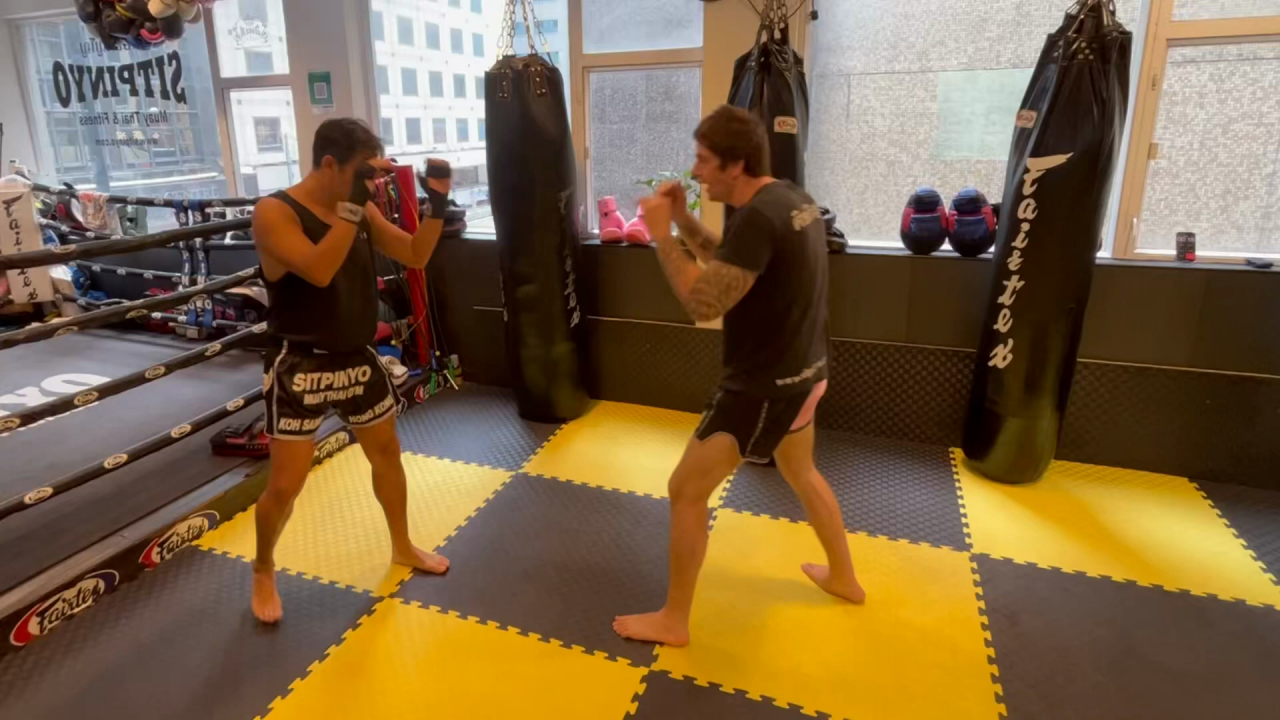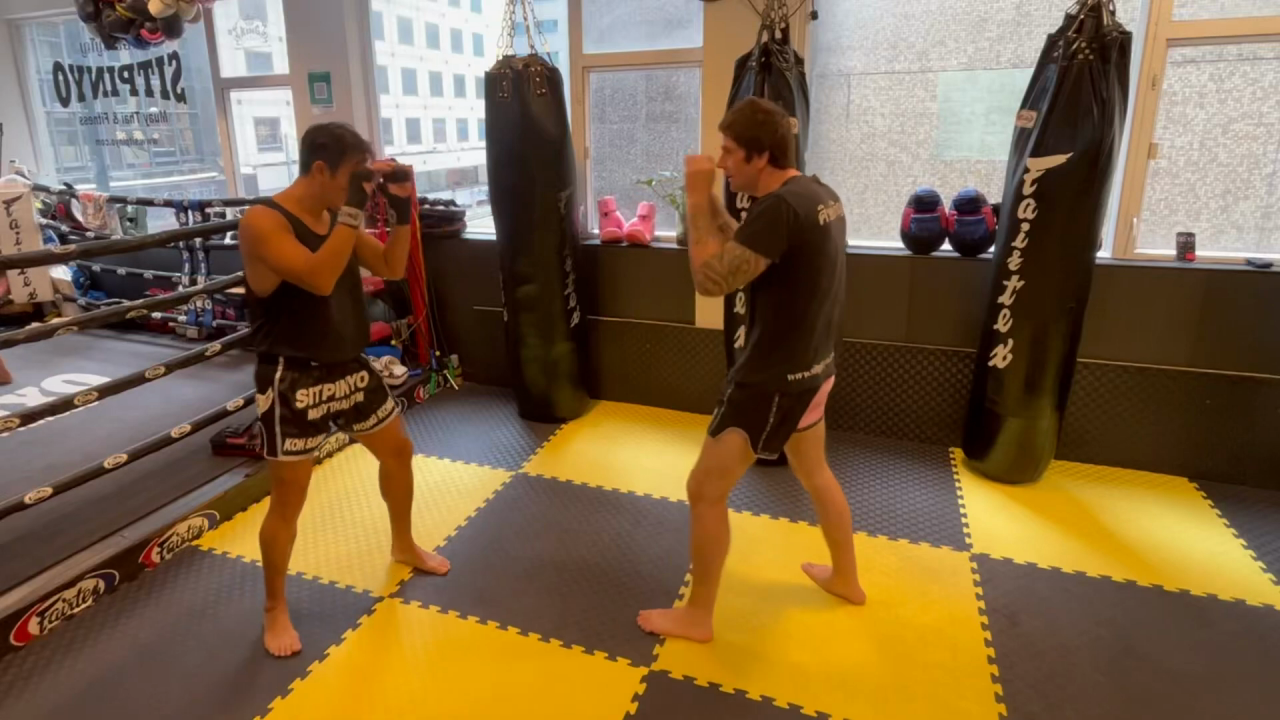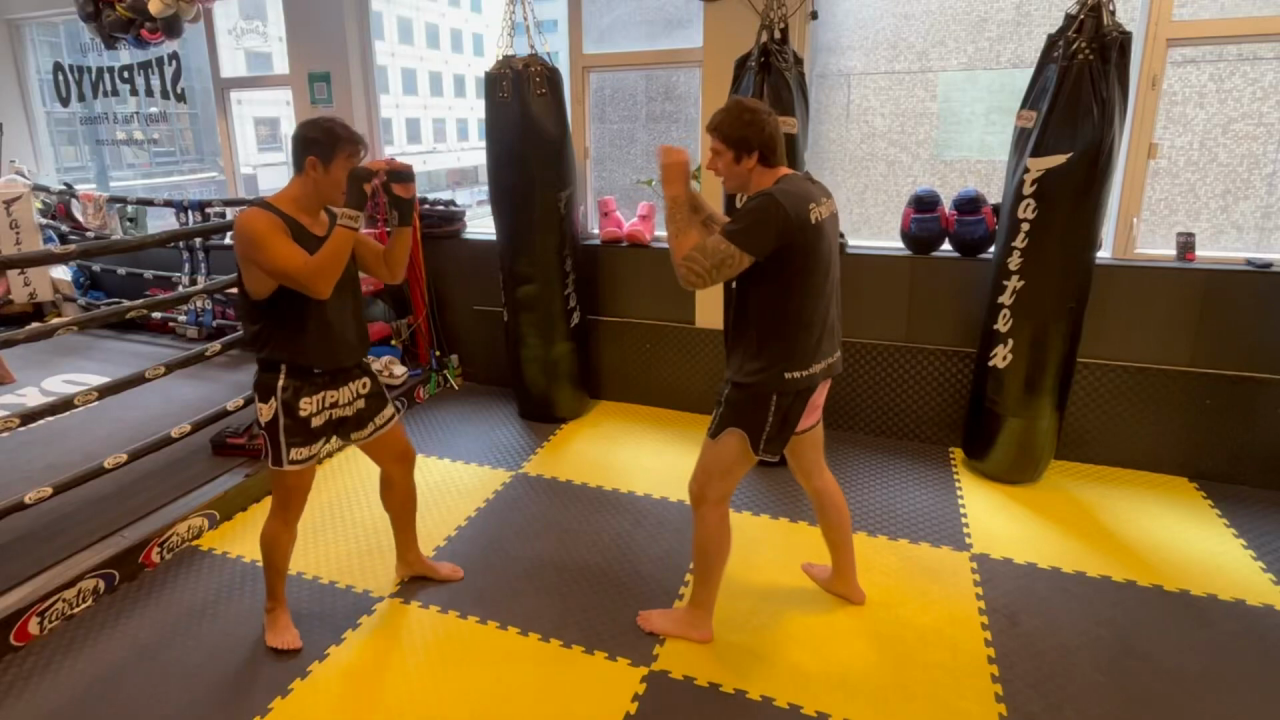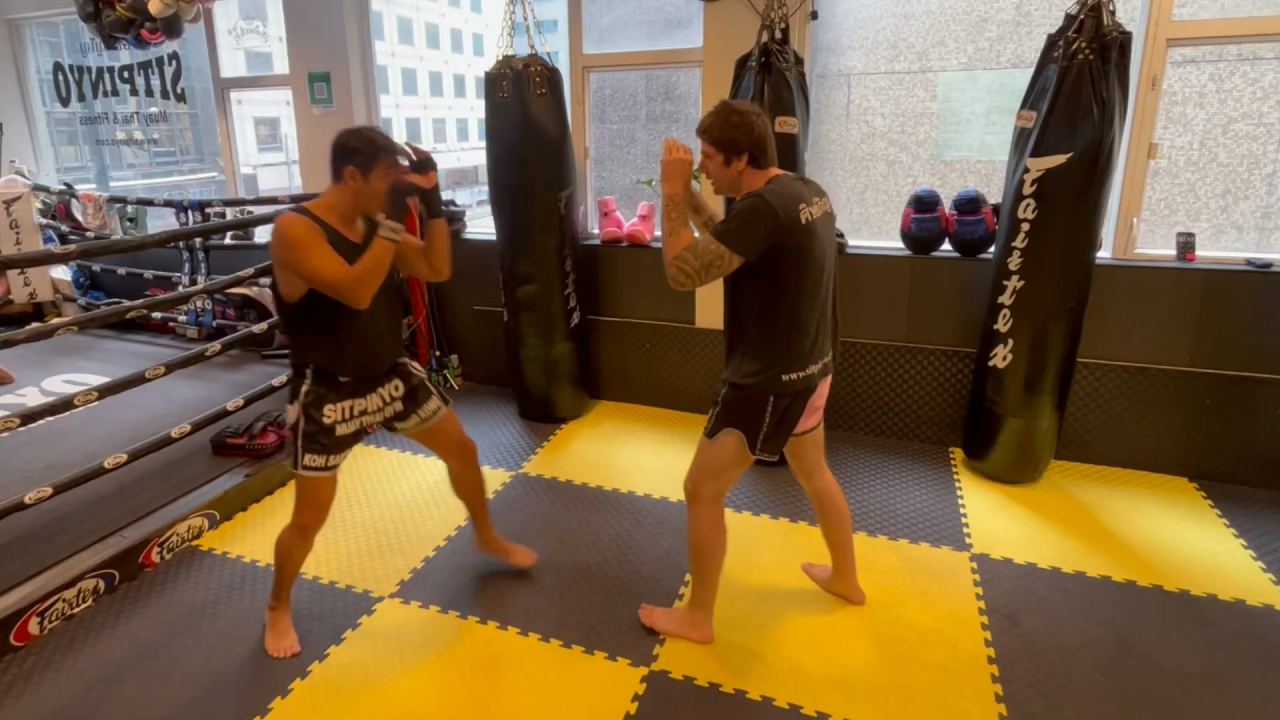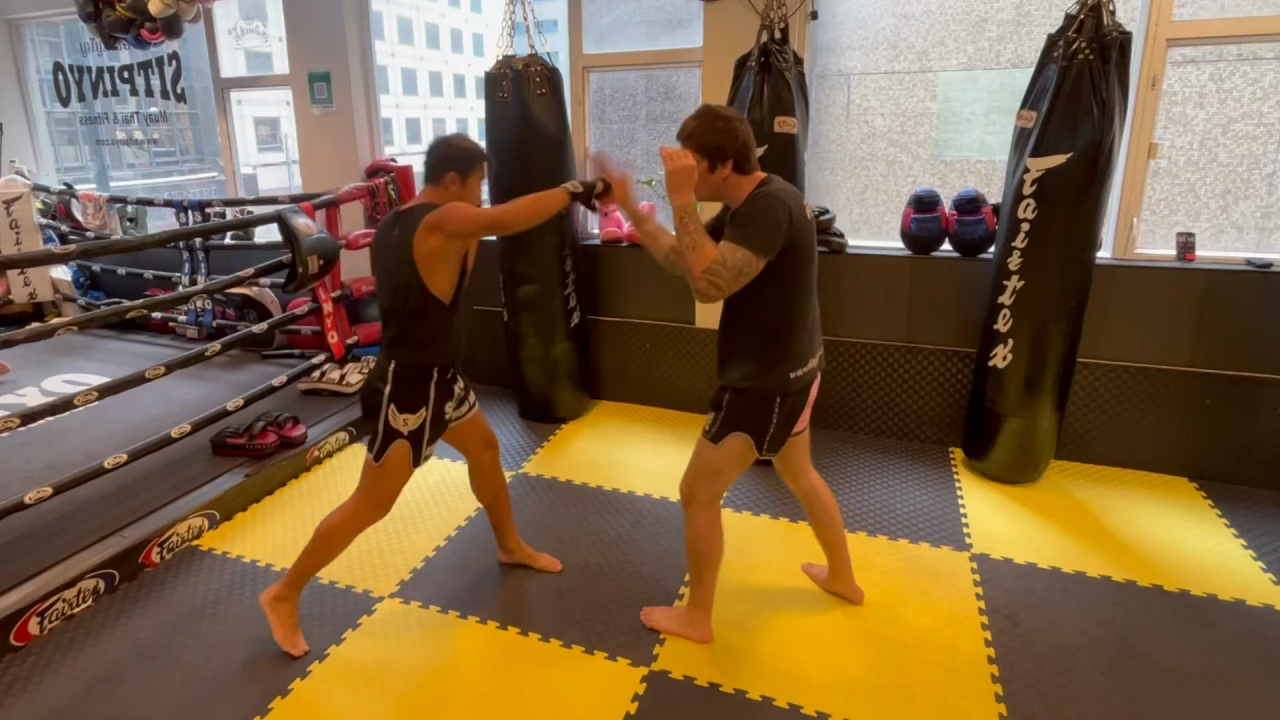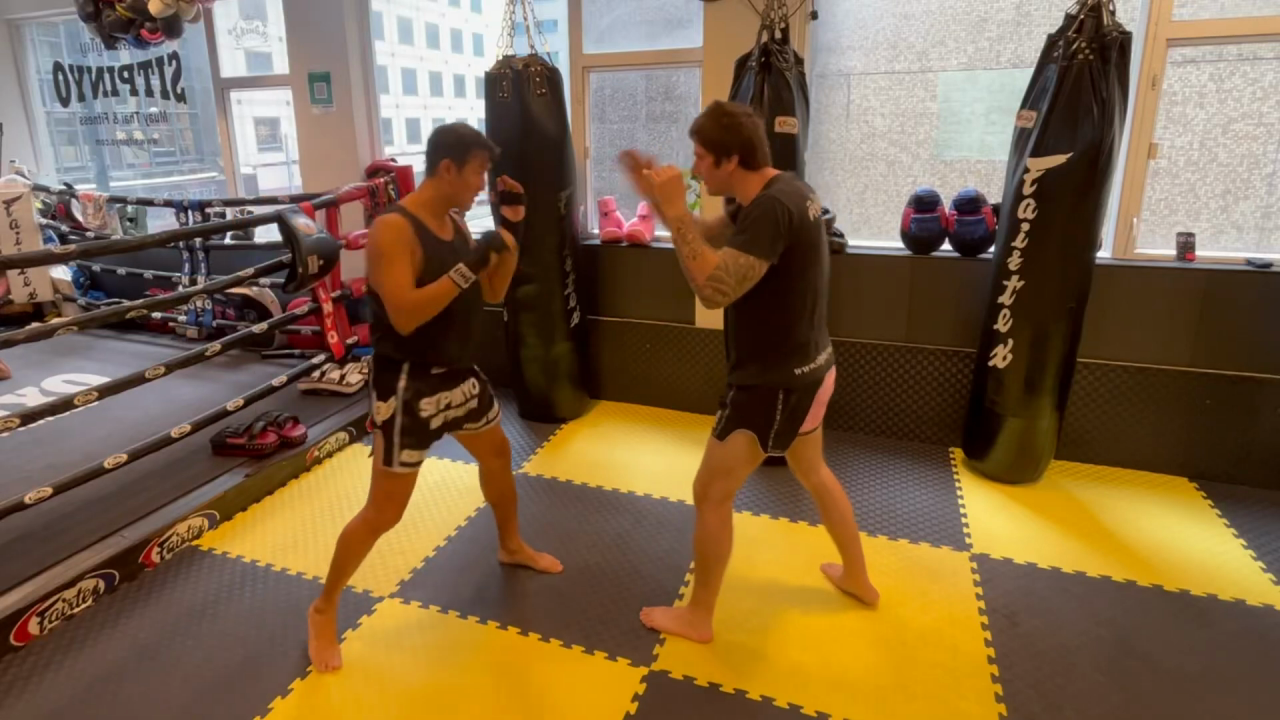
dt=0.3s
person 1, frame 1
left shoulder: (758, 218)
right shoulder: (792, 199)
left elbow: (703, 301)
right elbow: (727, 262)
left wrist: (662, 235)
right wrist: (683, 220)
left hip: (761, 387)
right hip: (802, 372)
left knee: (685, 491)
right knee: (802, 473)
left ankle: (673, 619)
right ankle: (844, 578)
person 1, frame 2
left shoulder: (781, 207)
right shoulder: (817, 194)
left elbow: (712, 279)
right elbow: (743, 249)
left wrist: (695, 202)
right wrist: (709, 202)
left hip: (772, 379)
right hip: (810, 369)
left knee: (706, 492)
right knee: (814, 472)
left ankle: (697, 616)
right ankle: (846, 578)
person 1, frame 3
left shoulder: (772, 206)
right shoulder: (812, 192)
left elbow: (694, 272)
right elbow: (731, 242)
left wrist: (673, 195)
right wrist: (689, 195)
left hip: (769, 381)
right hip: (809, 369)
left knee: (707, 493)
right knee: (814, 474)
left ankle: (697, 616)
right ankle: (845, 578)
person 1, frame 4
left shoulder: (763, 206)
right shoulder: (808, 192)
left elbow: (684, 271)
right elbow: (725, 243)
left wrist: (672, 192)
right wrist: (689, 193)
left hip: (766, 382)
right hip: (808, 370)
left knee: (702, 491)
right knee: (815, 474)
left ankle: (697, 616)
right ankle: (845, 578)
person 1, frame 5
left shoulder: (770, 207)
right shoulder: (746, 204)
left elbow: (710, 284)
right elbow: (681, 258)
left wrist: (682, 202)
right wrist: (629, 206)
left hip: (765, 383)
right hip: (791, 371)
left knee: (698, 493)
right knee: (800, 474)
left ankle: (696, 616)
right ankle: (843, 577)
person 1, frame 6
left shoulder: (769, 209)
right shoulder: (777, 193)
left elbow: (715, 288)
right elbow: (708, 238)
left wrist: (675, 209)
right wrist: (656, 196)
left hip: (771, 381)
right hip: (808, 368)
left knee: (710, 492)
right knee: (814, 473)
left ankle: (698, 616)
right ankle: (857, 577)
person 2, frame 1
left shoulder: (360, 207)
right shoulder: (275, 213)
left elbow: (415, 255)
right elbow: (318, 269)
left wrist: (436, 203)
right wrist: (354, 208)
left hip: (358, 358)
right hip: (299, 365)
left knee: (387, 453)
right knee: (285, 484)
left ankle: (403, 546)
right ankle: (263, 572)
person 2, frame 2
left shoulder: (337, 216)
right shoulder: (262, 222)
left elbow: (391, 267)
right elbow: (319, 278)
left wrist: (401, 209)
right wrist: (356, 209)
left hip: (350, 368)
right hip: (293, 381)
left knee: (399, 451)
right knee: (287, 502)
left ankle: (404, 546)
right ankle: (275, 608)
person 2, frame 3
left shoulder: (334, 219)
right shoulder: (257, 225)
left elbow: (392, 271)
right elbow: (317, 283)
left wrist: (404, 209)
right wrist: (354, 208)
left hip: (351, 374)
right hip: (295, 387)
left knee: (399, 462)
right knee: (289, 506)
left ankle: (409, 556)
right ankle: (275, 608)
person 2, frame 4
left shoulder: (373, 224)
right shoulder: (295, 229)
left elbow: (438, 269)
right elbow: (356, 292)
left wrist: (431, 201)
right wrist: (394, 219)
left hip: (390, 374)
right hip: (328, 393)
left knee: (461, 449)
right knee: (309, 516)
left ankle: (489, 537)
right ankle: (279, 608)
person 2, frame 5
left shoulder: (403, 221)
right shoulder: (442, 219)
right elbow: (506, 217)
left wrist: (478, 220)
right wrist: (574, 191)
left hip: (429, 373)
right hip: (412, 384)
left knee: (485, 446)
right knee: (370, 504)
left ankle: (510, 546)
right ankle: (285, 594)
person 2, frame 6
left shoulder: (454, 223)
right shoulder: (393, 229)
left elbow: (493, 293)
right elbow: (404, 318)
left wrist: (511, 229)
right wrist: (467, 269)
left hip: (459, 374)
right hip: (408, 383)
left knee: (497, 452)
right knee: (383, 511)
left ankle: (512, 546)
right ankle: (324, 609)
